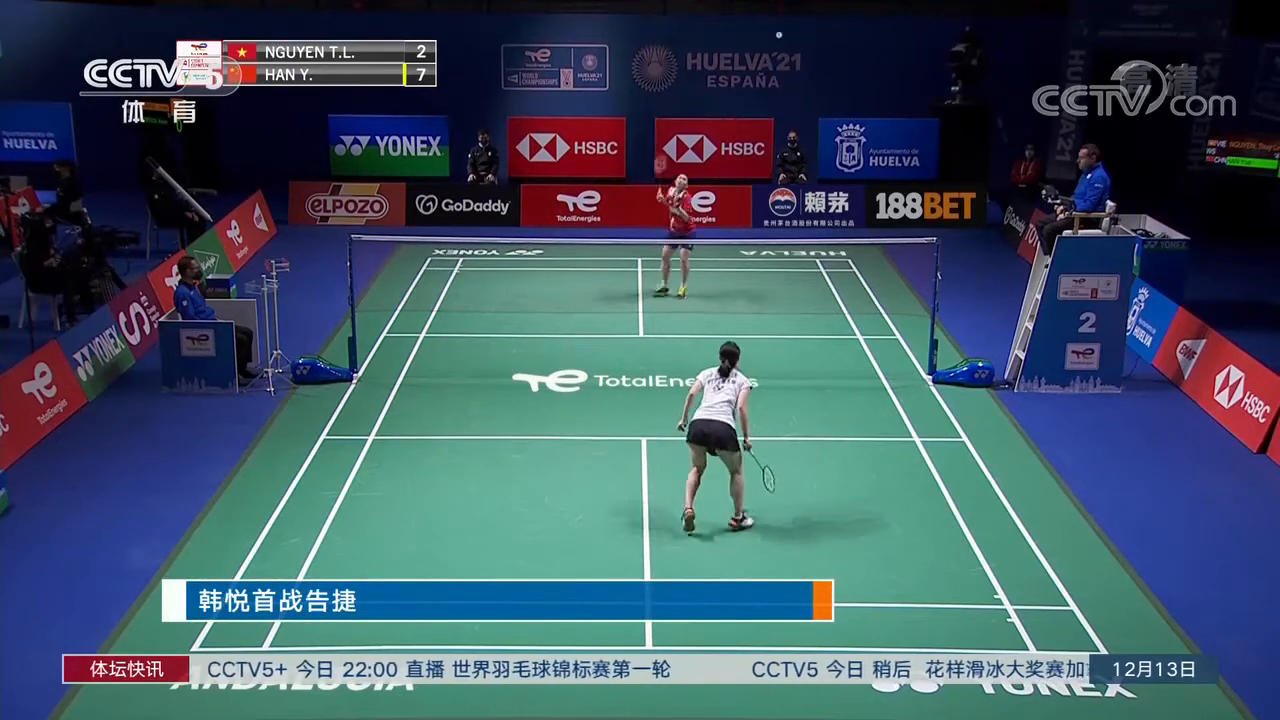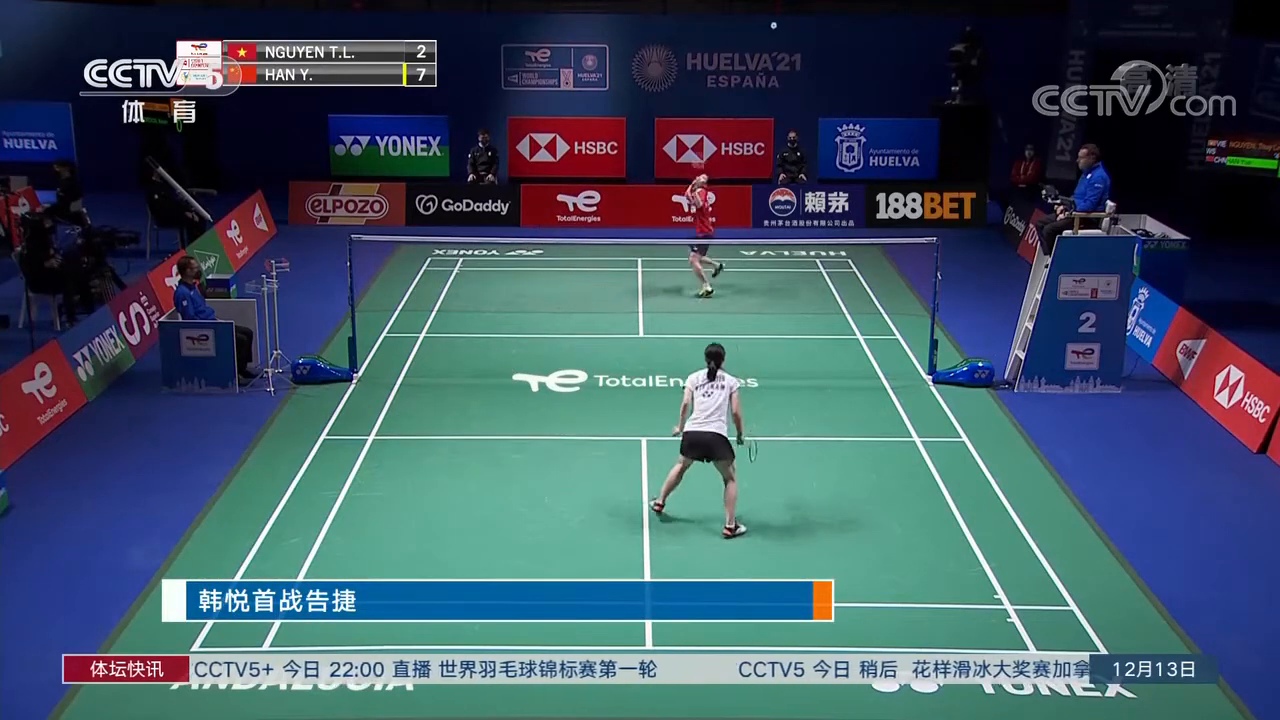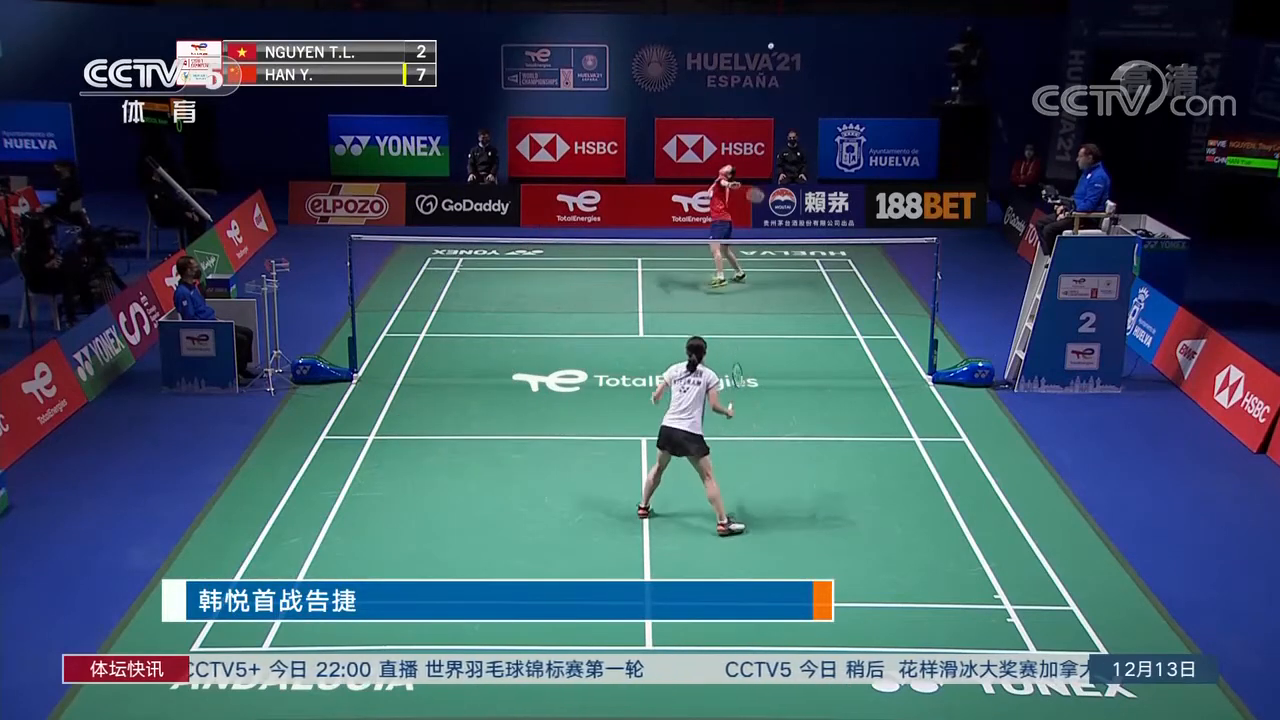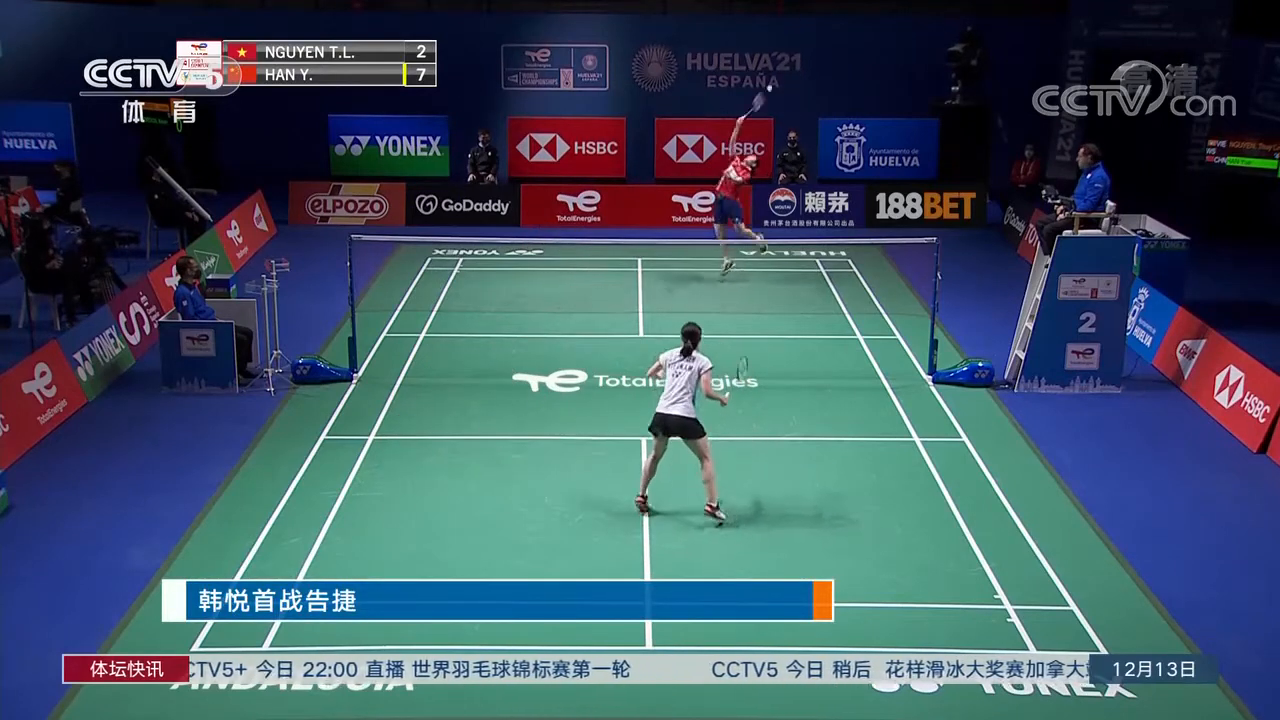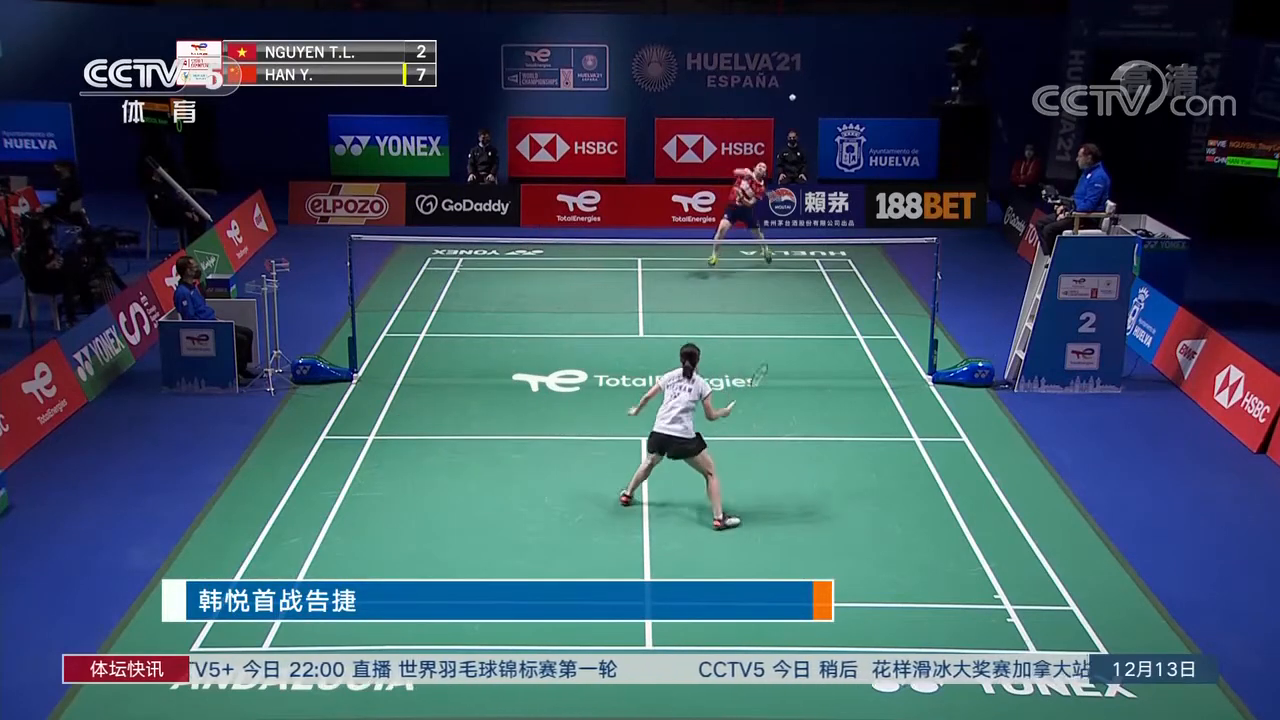
dt=0.2s
person 1, frame 1
left shoulder: (707, 374)
right shoulder: (742, 380)
left elbow: (691, 394)
right elbow: (741, 408)
left wrist: (683, 419)
right wrist: (746, 438)
left hip: (698, 425)
right hip: (722, 427)
left knee: (697, 468)
right knee: (736, 471)
left ankle: (688, 509)
right ankle: (738, 517)
person 1, frame 2
left shoulder: (694, 378)
right shoulder: (731, 381)
left elbow: (686, 403)
right elbow: (736, 412)
left wrist: (680, 427)
right wrist: (740, 434)
left hip: (692, 433)
right hip: (716, 436)
left knee: (681, 466)
right knee: (730, 479)
left ankle: (660, 503)
right ankle: (730, 526)
person 1, frame 3
left shoulder: (674, 369)
right shoulder: (710, 375)
left elbow: (656, 395)
right elbow: (714, 406)
left wrist: (655, 399)
right wrist: (728, 412)
left hip: (668, 428)
right hip: (690, 433)
left knee: (659, 466)
right knee: (708, 477)
left ankle: (644, 507)
right ankle: (723, 522)
person 1, frame 4
left shoulder: (669, 355)
right shoulder: (702, 361)
left elbow: (650, 374)
right elbow: (707, 392)
right wrist: (722, 399)
left hip: (662, 414)
right hip: (685, 417)
left knee: (656, 455)
right knee: (706, 459)
left ankle: (642, 497)
right ankle: (712, 505)
person 1, frame 5
left shoulder: (668, 377)
right shoulder: (701, 384)
left elbow: (647, 397)
right elbow: (711, 416)
left wrist: (636, 410)
right wrist: (725, 412)
left hip: (659, 433)
right hip: (683, 437)
left knee: (650, 461)
right knee: (710, 473)
left ankle: (628, 494)
right ankle: (719, 518)
